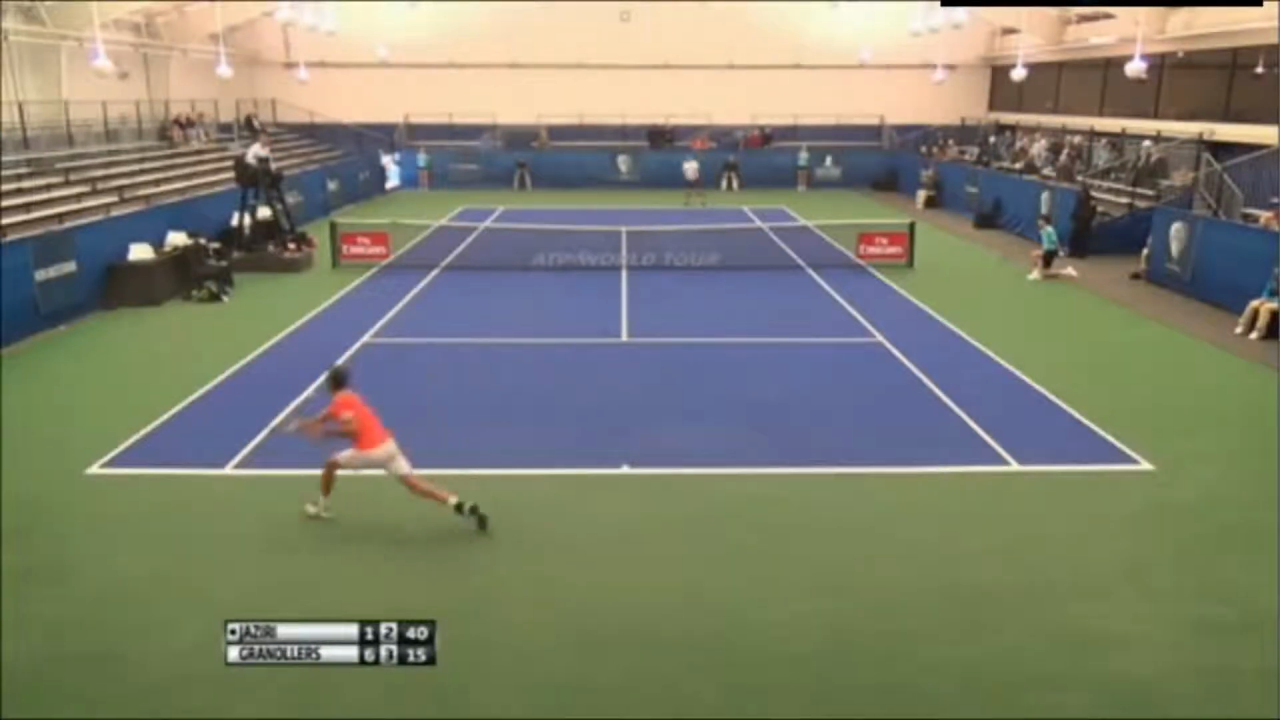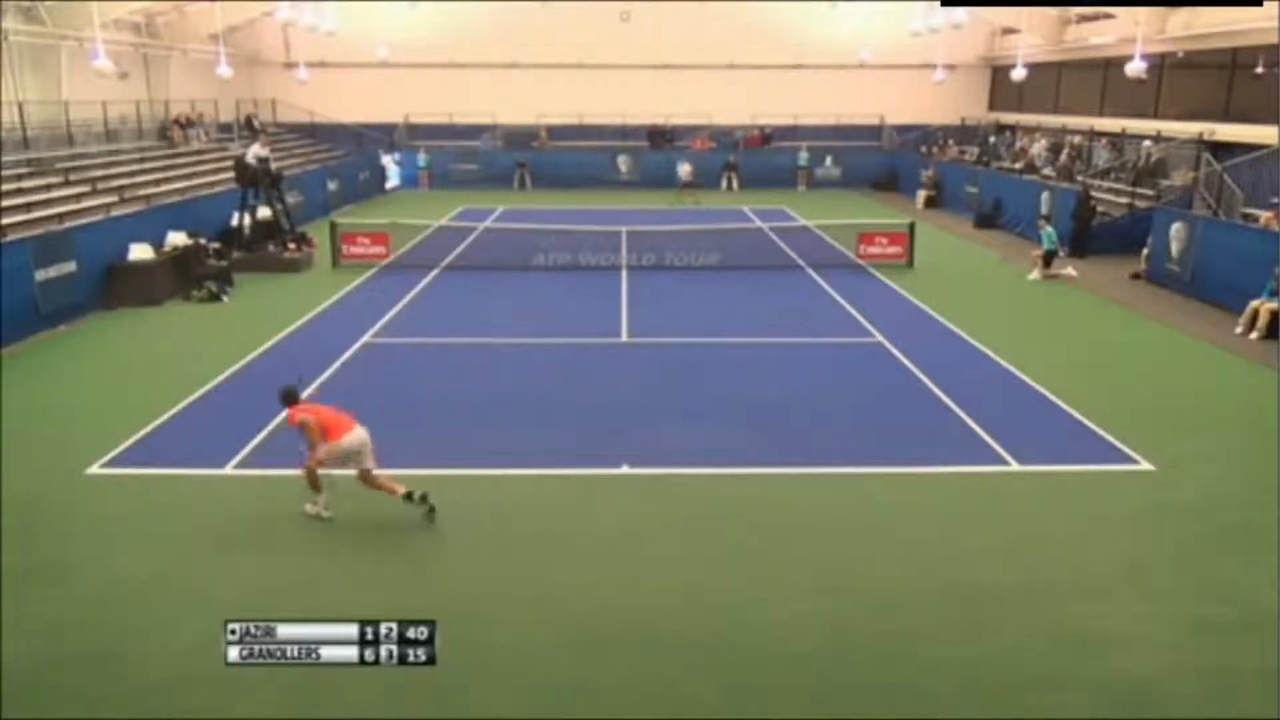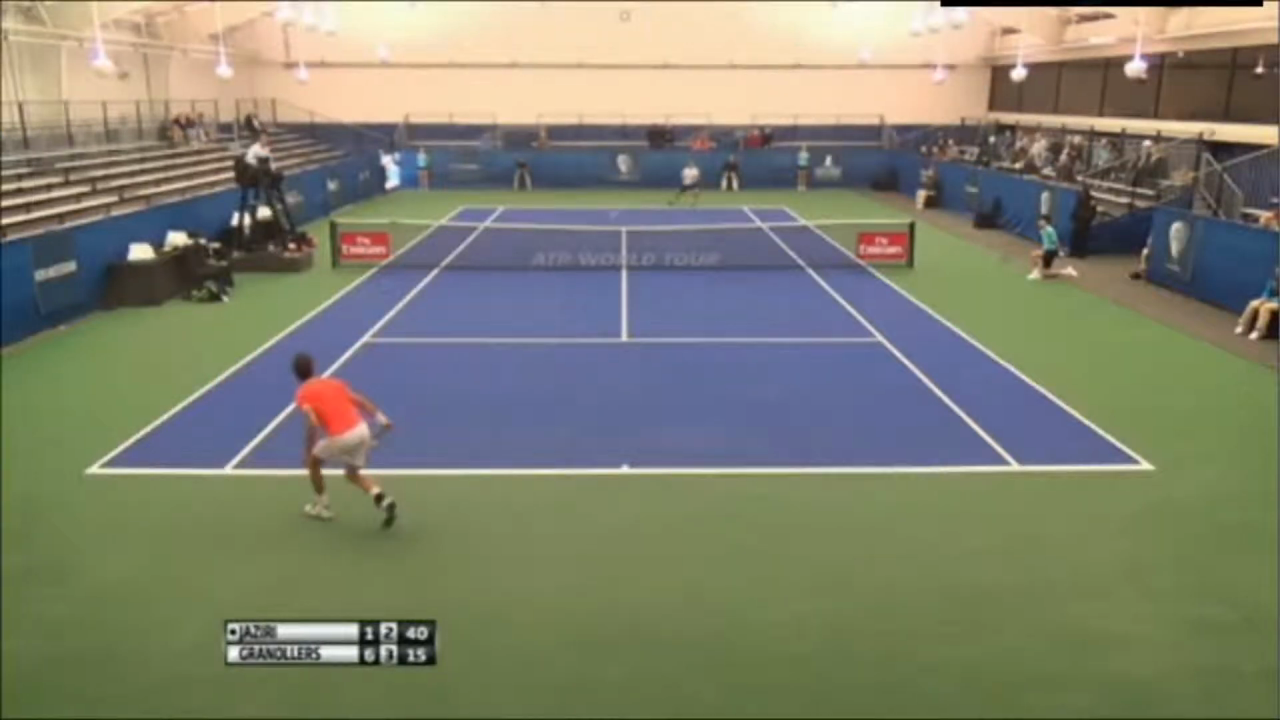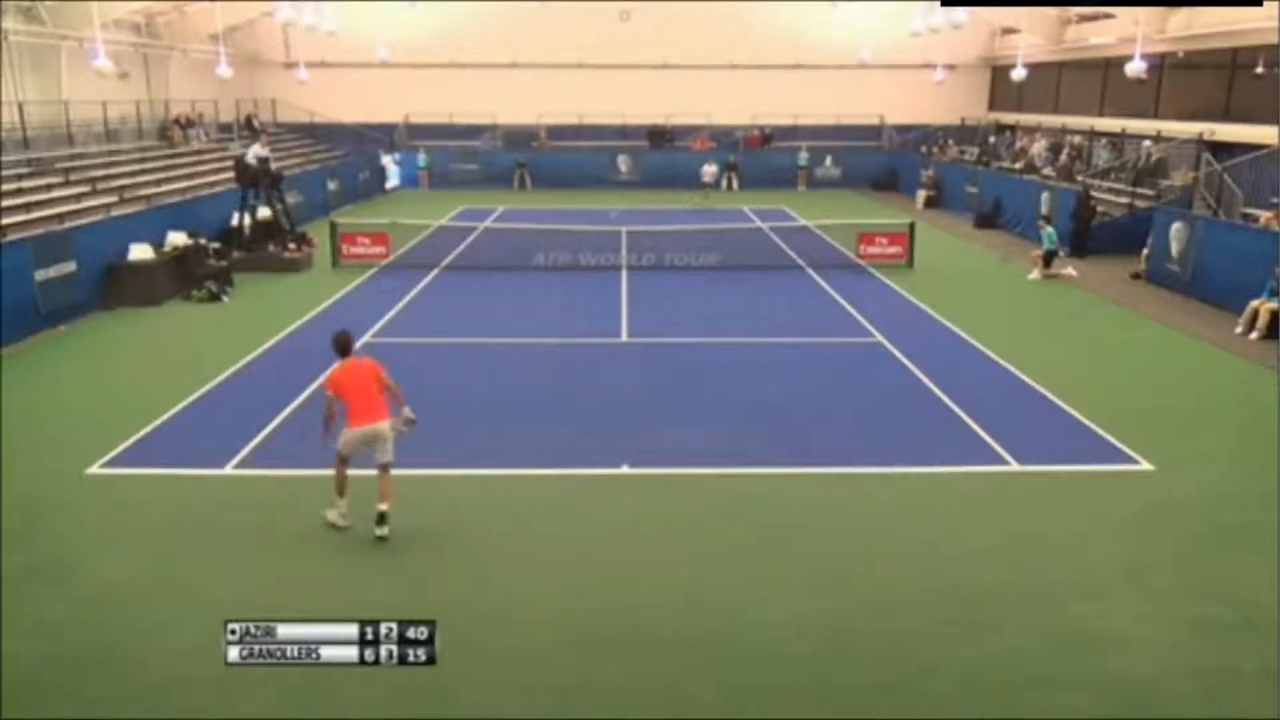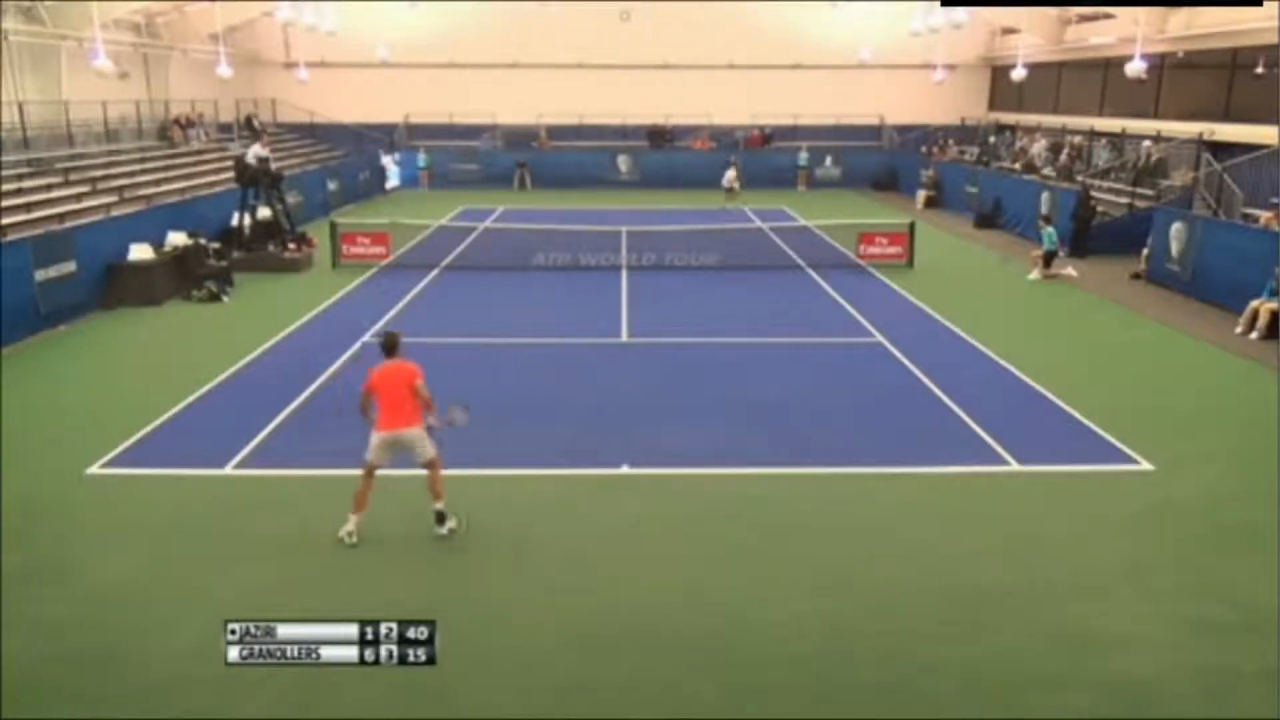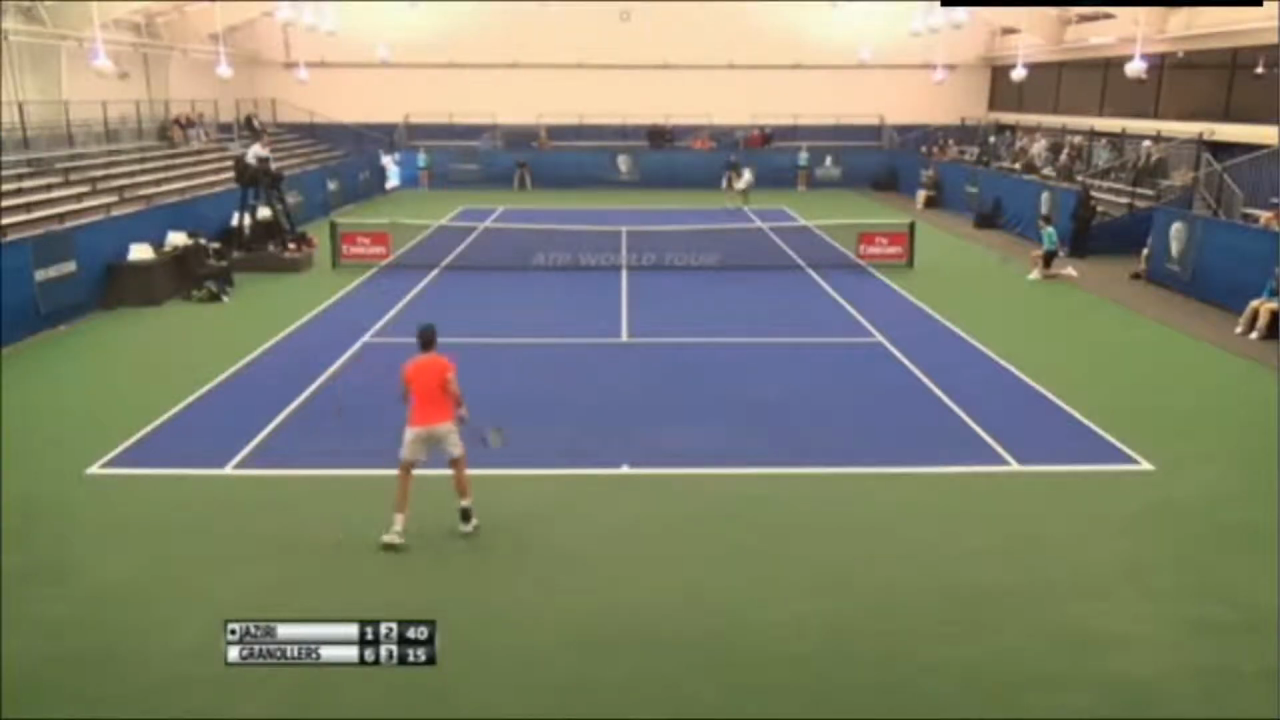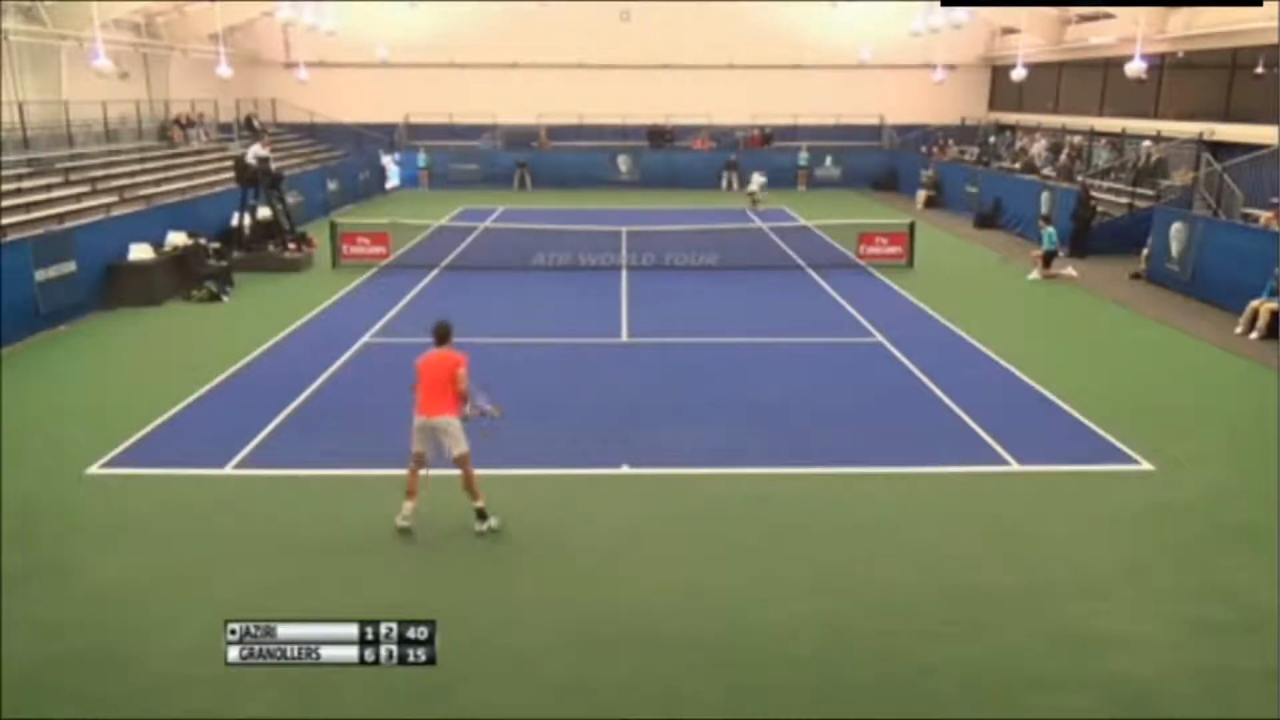
dt=0.3s
person 1, frame 1
left shoulder: (340, 401)
right shoulder: (349, 397)
left elbow: (353, 429)
right elbow: (329, 415)
left wrist: (325, 431)
right wrist: (308, 423)
left hip: (370, 452)
right hip: (388, 445)
left knee: (331, 464)
right knee: (416, 485)
left ankle: (321, 506)
right ankle: (464, 507)
person 1, frame 2
left shoulder: (293, 414)
right shoulder: (313, 407)
left elbow: (312, 424)
left wrist: (315, 456)
left hip: (343, 440)
right hip: (360, 432)
left knee: (309, 466)
right knee: (368, 478)
left ankle: (320, 506)
right ankle: (414, 496)
person 1, frame 3
left shoulder: (303, 394)
right shoulder: (333, 382)
left elbow: (313, 424)
right elbow: (359, 401)
left wrist: (308, 452)
right wrist: (380, 417)
left hip: (340, 436)
right hip: (361, 429)
left knee: (314, 463)
right knee: (353, 474)
left ankle: (321, 505)
right ankle: (381, 499)
person 1, frame 4
left shoulder: (333, 377)
right shoulder: (370, 363)
left elbow: (330, 412)
right elbow: (391, 388)
left wrist: (327, 429)
right wrist: (405, 410)
left hip: (357, 428)
right hip: (382, 424)
left knee: (341, 463)
right knee: (384, 471)
left ankle: (340, 513)
right ankle: (382, 520)
person 1, frame 5
left shoulder: (373, 374)
right shoulder: (411, 369)
left elbow: (364, 408)
right elbow: (425, 398)
left wrist: (374, 421)
right wrist: (431, 418)
left hip: (384, 432)
right hip: (412, 429)
left knee: (367, 476)
right knee: (435, 466)
left ankle: (351, 528)
right ankle: (442, 520)
person 1, frame 6
left shoulder: (409, 367)
right shoulder: (445, 364)
right elbow: (455, 393)
right wrist: (462, 410)
left hip: (417, 427)
right hip: (443, 424)
left knee: (404, 474)
right knee: (458, 465)
left ankle: (397, 531)
right ankle: (466, 519)
person 1, frame 7
left shoulder: (421, 360)
right shoulder: (457, 358)
right elbow: (462, 389)
right wrist: (465, 407)
left hip: (422, 417)
right hip: (445, 417)
left knee: (416, 466)
right knee: (465, 466)
left ankle: (406, 516)
right ankle: (482, 517)
